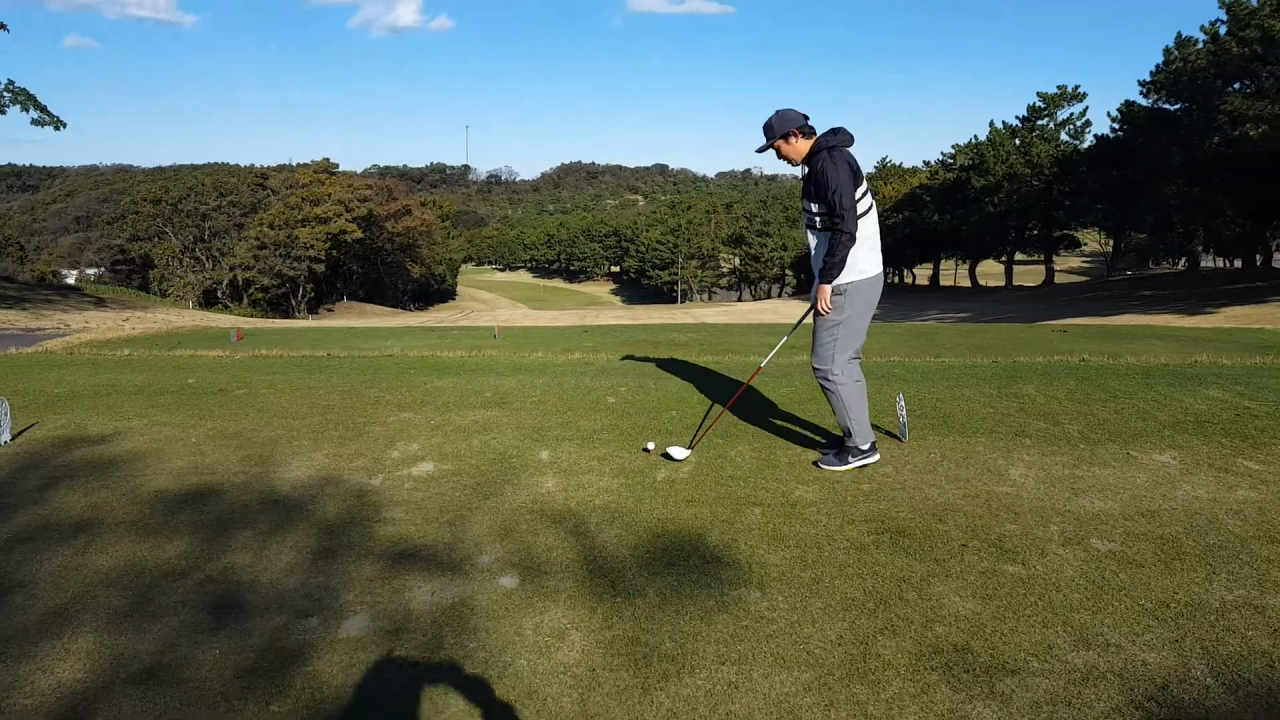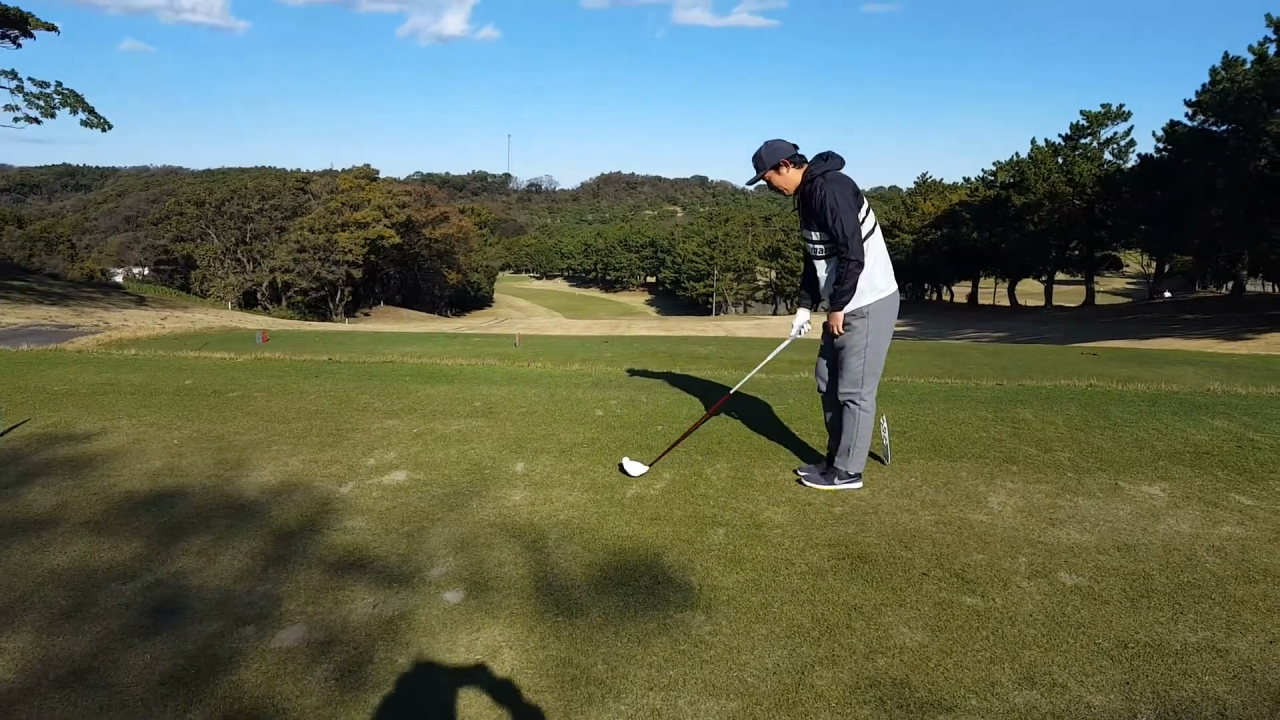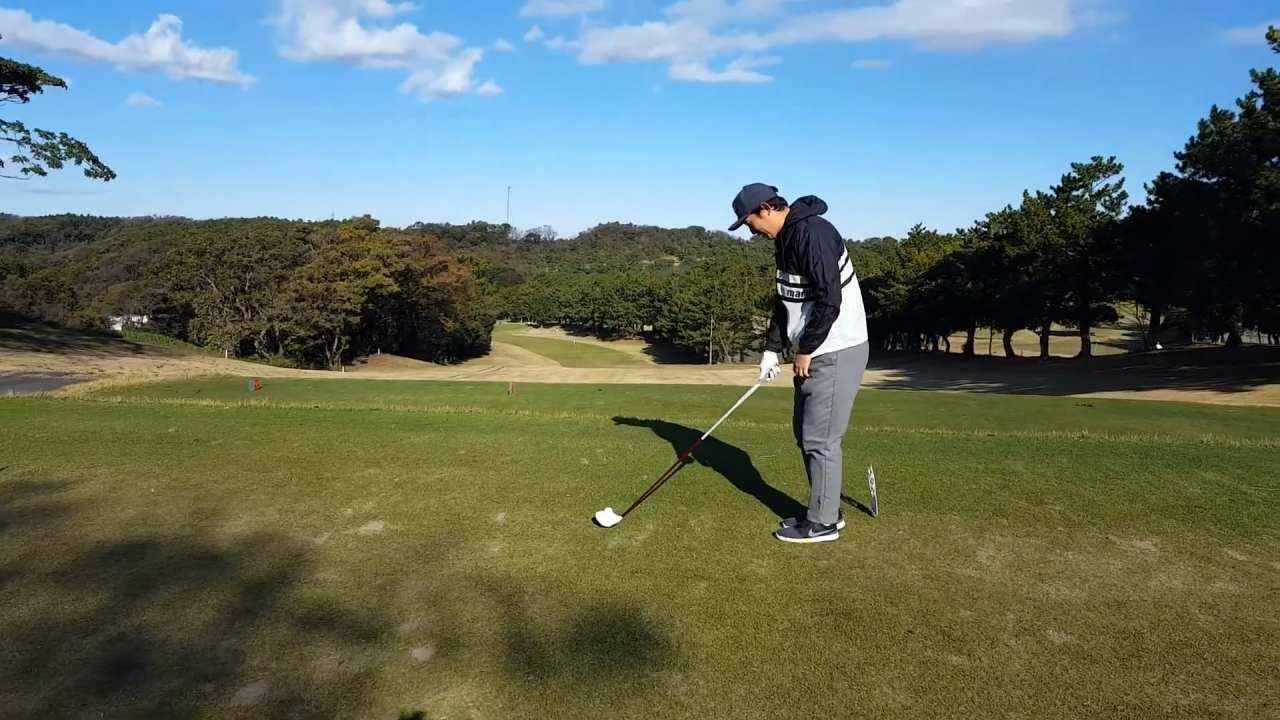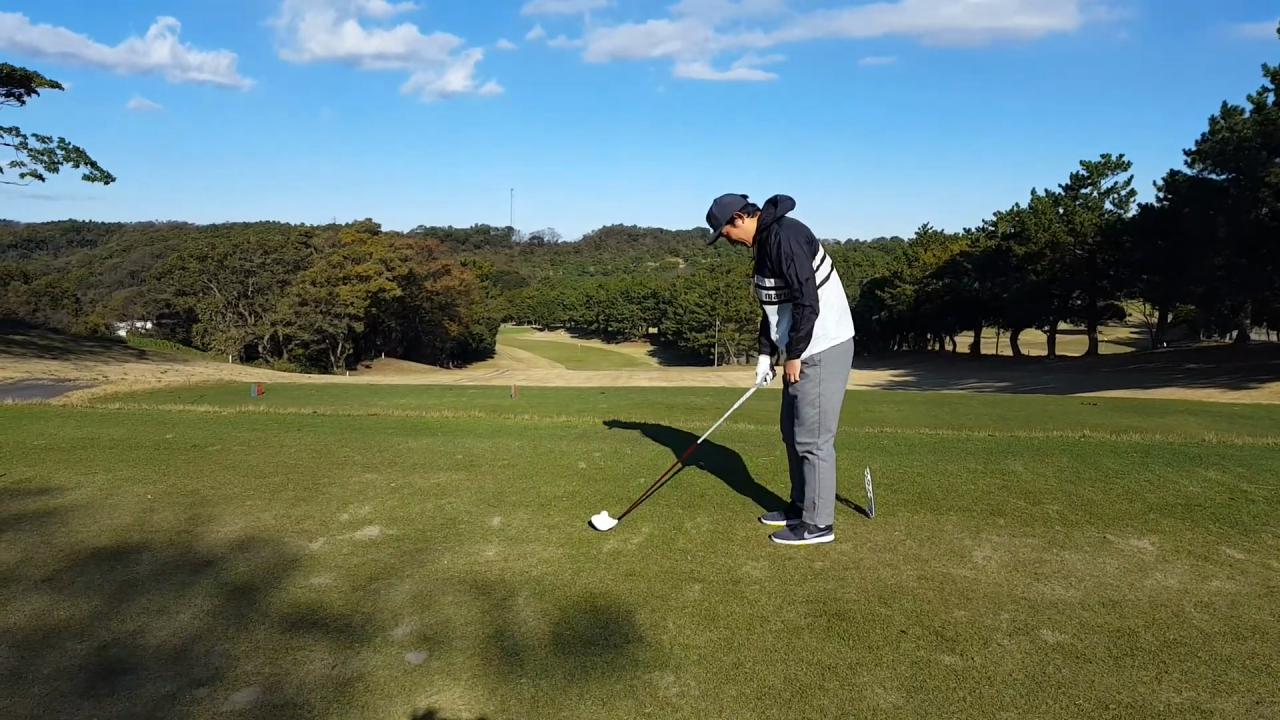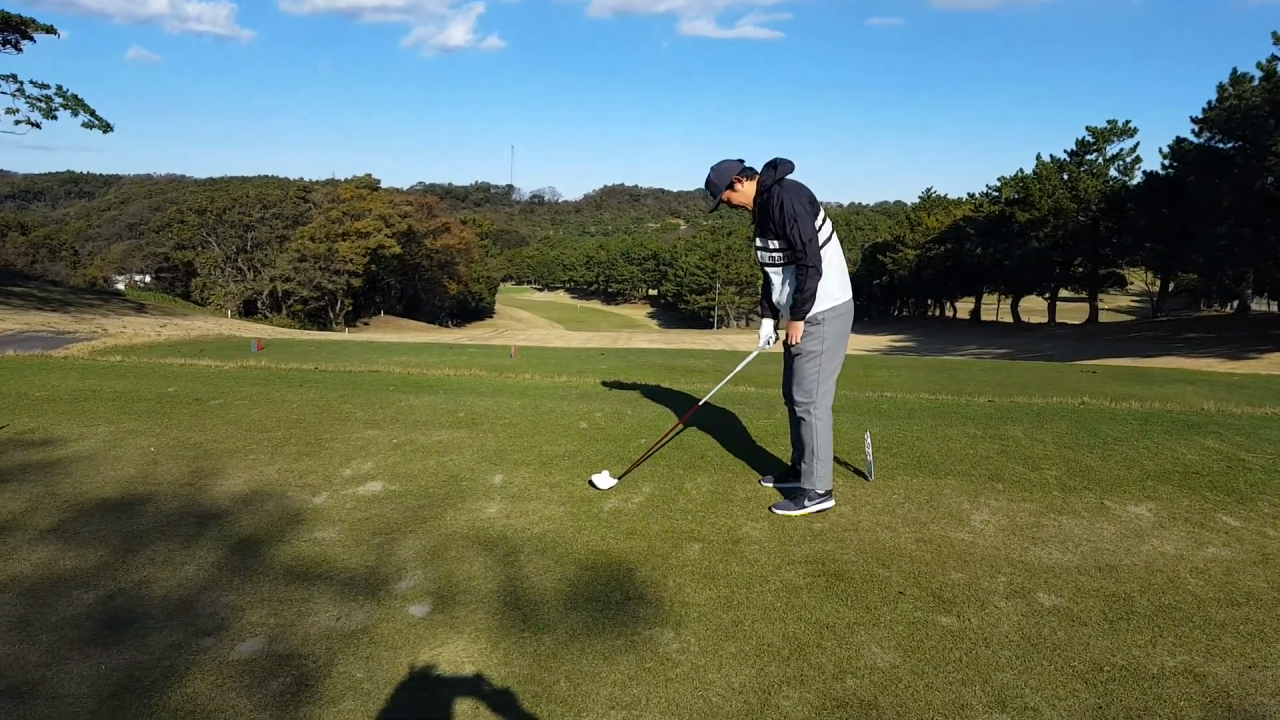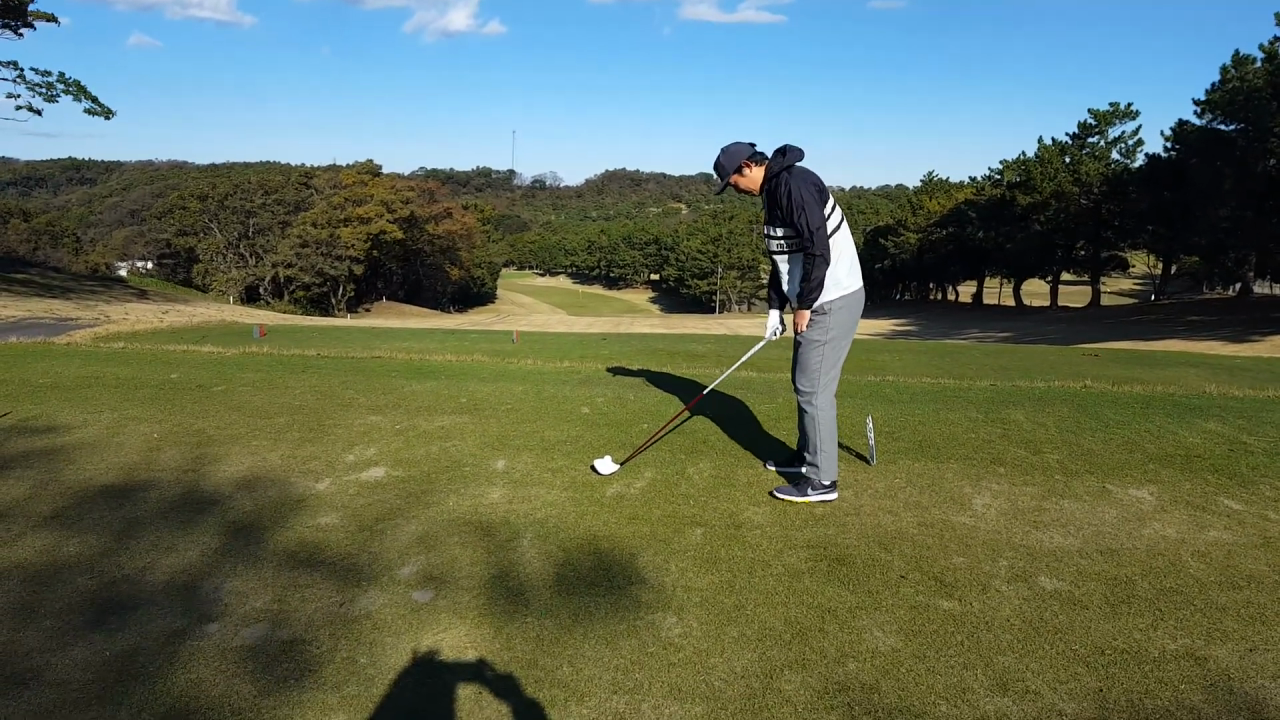
dt=0.7s
person 1, frame 1
left shoulder: (831, 162)
right shoulder: (821, 164)
left elbow: (846, 230)
left wrist: (825, 282)
right wrist: (823, 280)
left hip: (851, 282)
right hip: (849, 279)
left knee: (828, 365)
right knee: (842, 361)
left ankle: (862, 445)
right ankle: (857, 436)
person 1, frame 2
left shoulder: (831, 189)
right shoulder: (807, 195)
left elbow: (853, 255)
right elbow: (814, 257)
left wrist: (837, 308)
right wrist: (806, 306)
left hip: (867, 303)
right hip: (845, 303)
left knee: (855, 390)
right knee: (828, 380)
left ankle: (848, 470)
right ankle: (837, 456)
person 1, frame 3
left shoulder: (813, 234)
right shoulder: (786, 240)
left elbow: (830, 301)
right elbow: (785, 301)
left wrist: (804, 350)
right wrist: (772, 350)
left hip: (836, 351)
right hip: (816, 350)
left knee: (821, 439)
right knee: (806, 434)
left ankle: (822, 523)
right ankle: (826, 509)
person 1, frame 4
left shoulder: (785, 236)
right shoulder: (765, 241)
left elbow: (807, 302)
right elbow: (773, 305)
left wrist: (793, 354)
right wrist: (766, 354)
left hip: (821, 350)
right hip: (804, 350)
left knee: (813, 439)
right knee: (793, 432)
left ankle: (818, 523)
right ankle: (800, 508)
person 1, frame 5
left shoulder: (787, 196)
right shoulder: (764, 206)
left elbow: (811, 262)
right elbow: (773, 268)
left wrist: (797, 317)
right wrist: (769, 317)
left hip: (823, 312)
right hip: (806, 312)
left knee: (811, 399)
right knee: (795, 394)
left ankle: (818, 491)
right ankle: (801, 471)
person 1, frame 6
left shoulder: (795, 184)
right shoulder: (775, 190)
left elbow: (818, 250)
right elbow: (782, 257)
left wrist: (804, 305)
right wrist: (775, 308)
left hip: (832, 300)
right hip: (816, 301)
left knee: (813, 387)
right knee: (806, 382)
left ankle: (822, 479)
right ankle: (807, 455)
